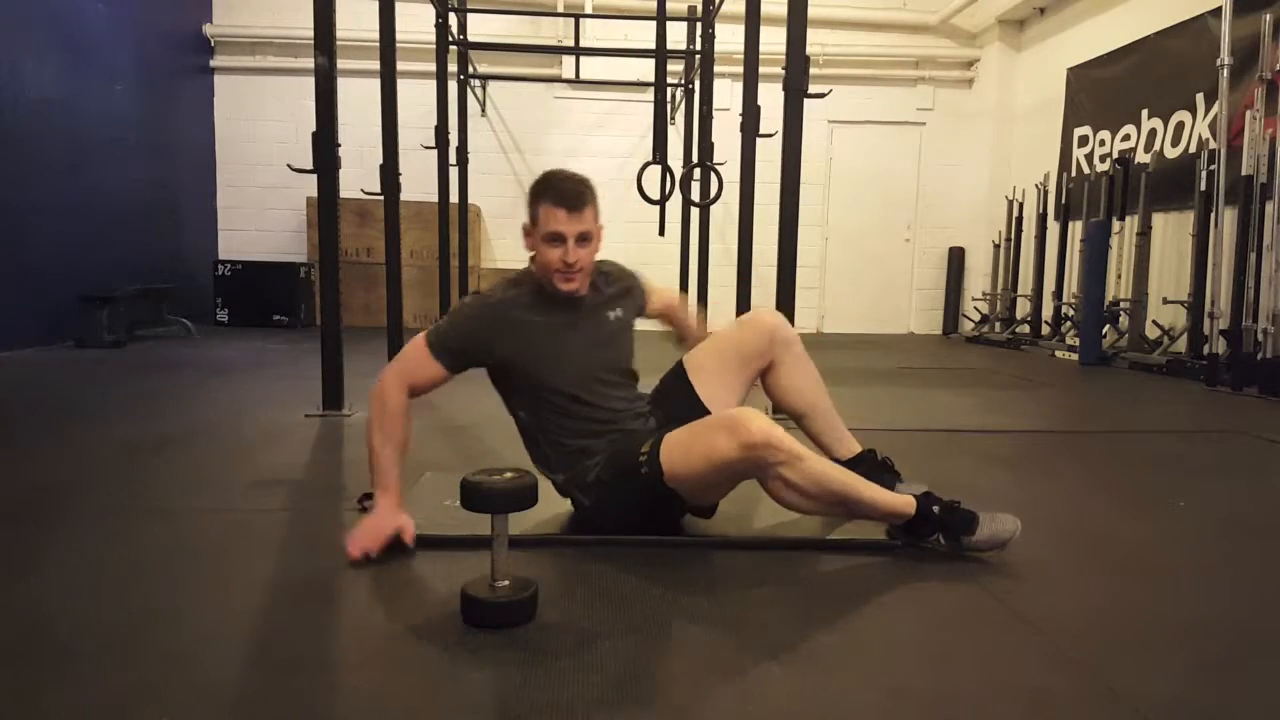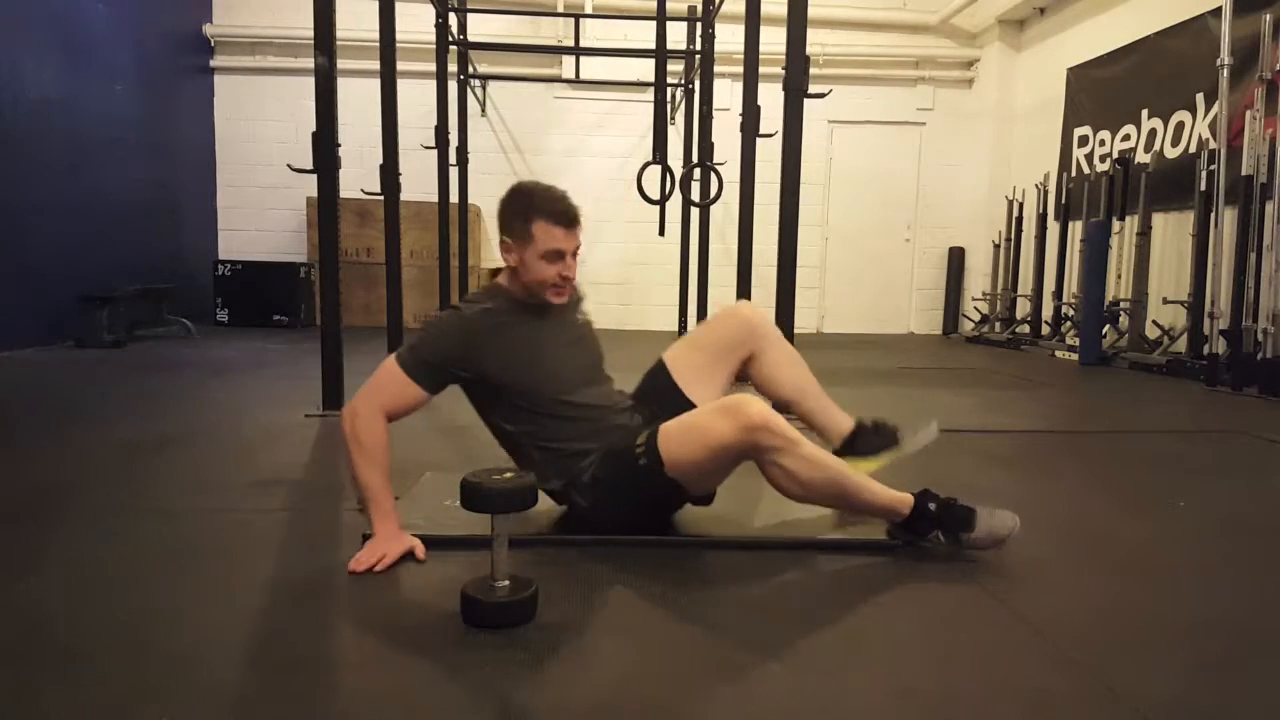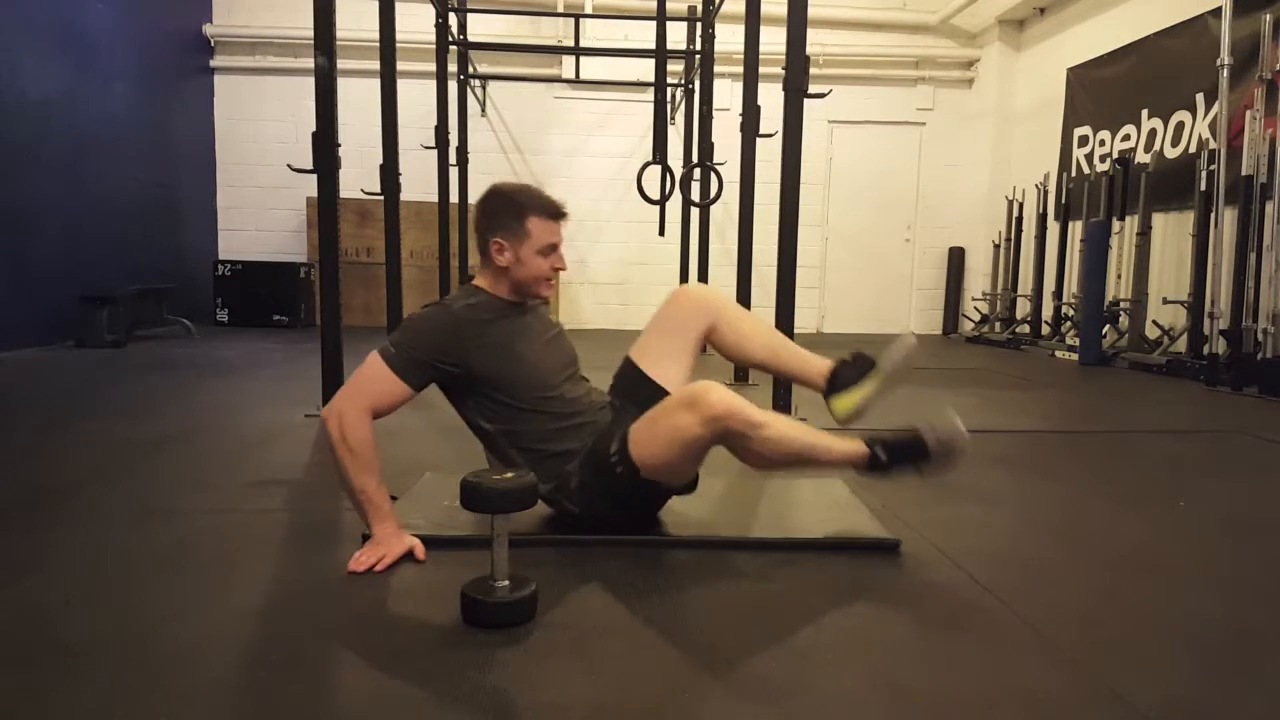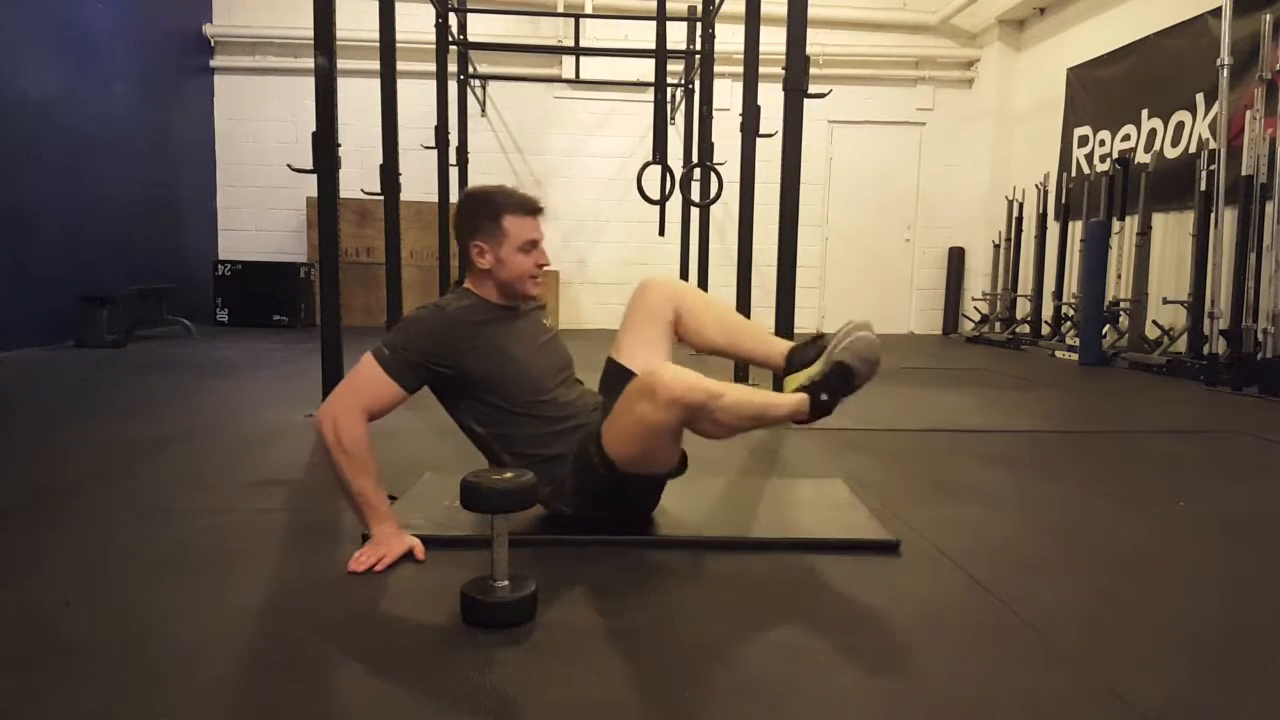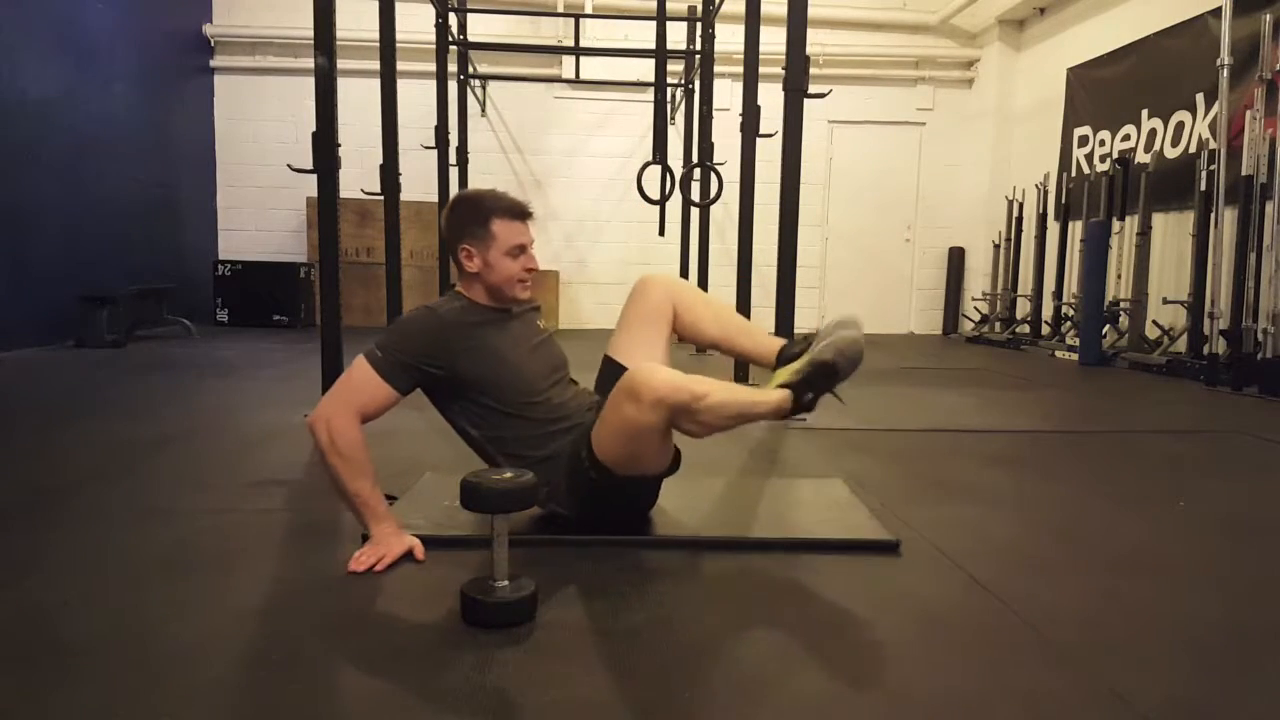
dt=0.2s
person 1, frame 1
left shoulder: (608, 280)
right shoulder: (495, 316)
left elbow: (669, 306)
right elbow: (393, 384)
left wrist: (719, 351)
right wrist: (387, 503)
left hip: (653, 426)
right hip: (612, 486)
left knee: (766, 329)
right knee: (752, 435)
left ankle: (860, 466)
right ankle: (918, 517)
person 1, frame 2
left shoulder: (560, 294)
right shoulder: (467, 330)
right elbow: (363, 412)
right wrist: (386, 526)
left hip: (637, 426)
right hip: (608, 485)
left knee: (742, 322)
right knee: (750, 418)
left ankle: (854, 444)
right ankle: (914, 515)
person 1, frame 3
left shoulder: (527, 300)
right shoulder: (449, 327)
right elbow: (343, 413)
right wrist: (386, 528)
left hip: (620, 431)
right hip: (595, 488)
left knee: (695, 302)
right knee: (708, 403)
left ankle: (840, 383)
right ankle: (873, 455)
person 1, frame 4
left shoulder: (522, 303)
right shoulder: (442, 328)
right elbow: (337, 414)
right wrist: (384, 526)
left hip: (607, 431)
right hip: (589, 484)
left knee: (659, 293)
right knee: (667, 383)
left ankle: (799, 364)
right ankle: (811, 400)
person 1, frame 5
left shoulder: (519, 305)
right shoulder: (434, 331)
right elbow: (331, 417)
right wrist: (383, 527)
left hip: (603, 431)
right hip: (584, 485)
left knee: (658, 290)
right knee: (651, 383)
left ankle: (791, 360)
right ankle: (792, 398)
